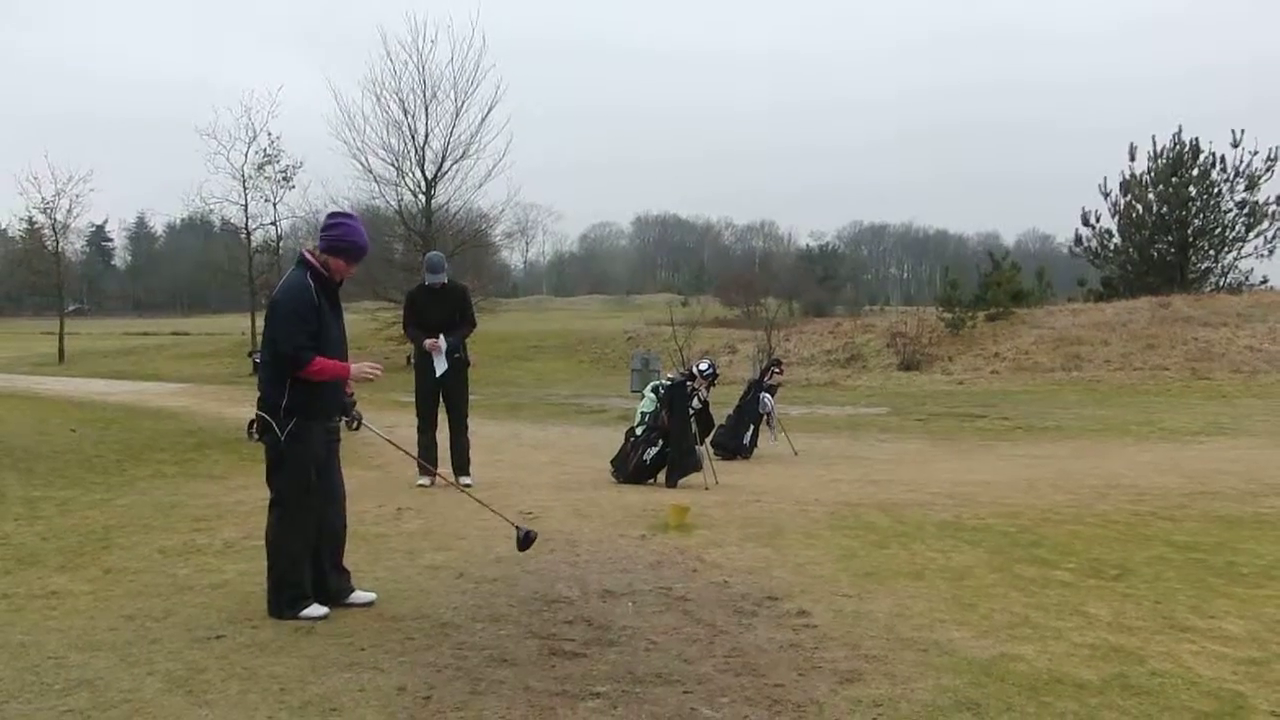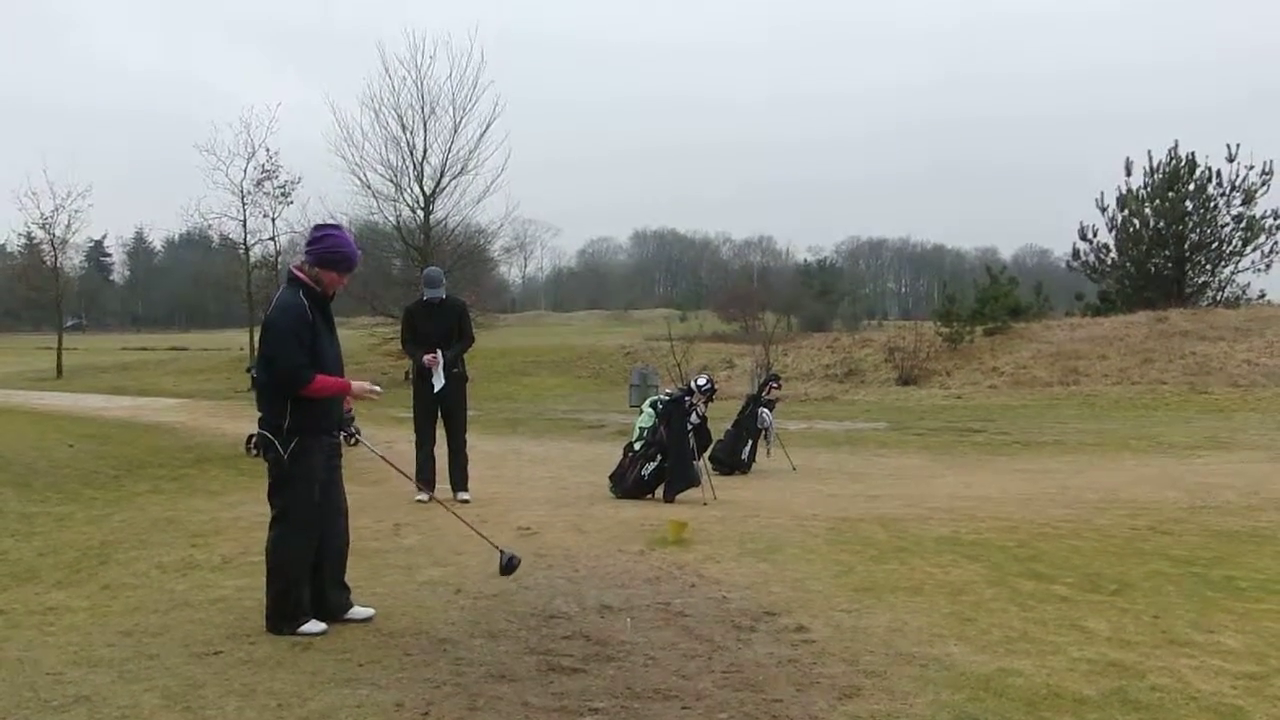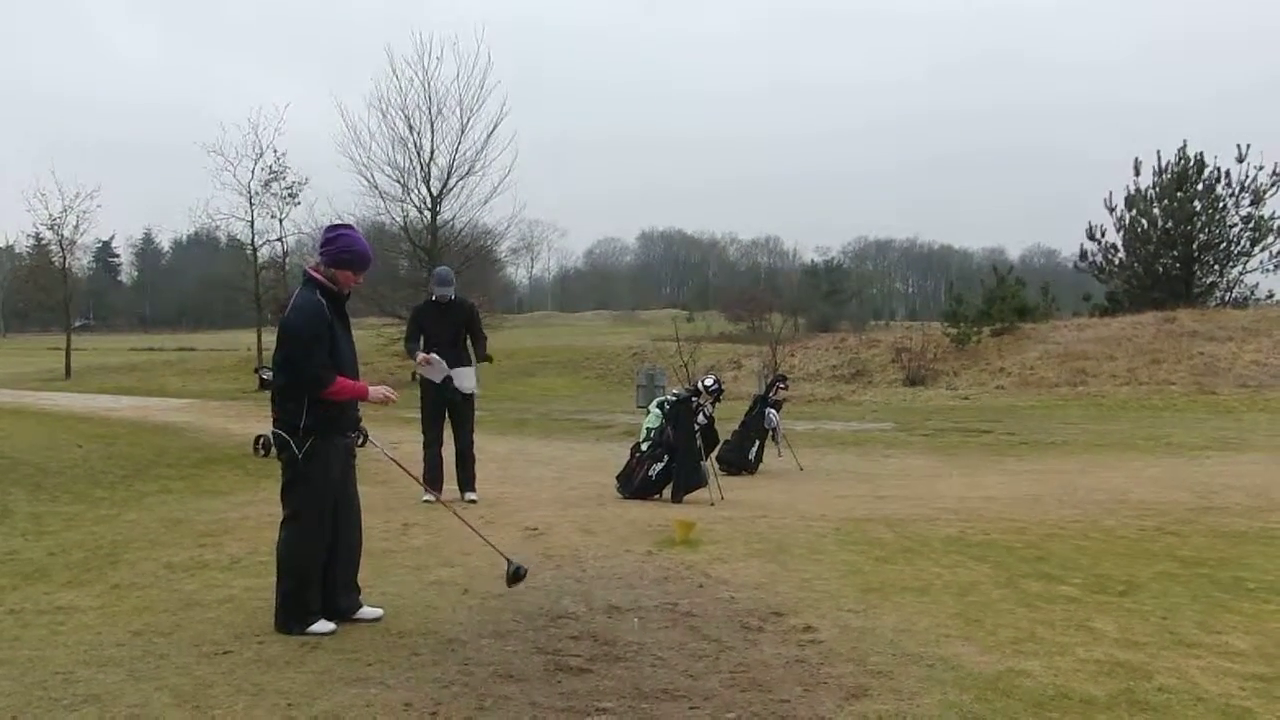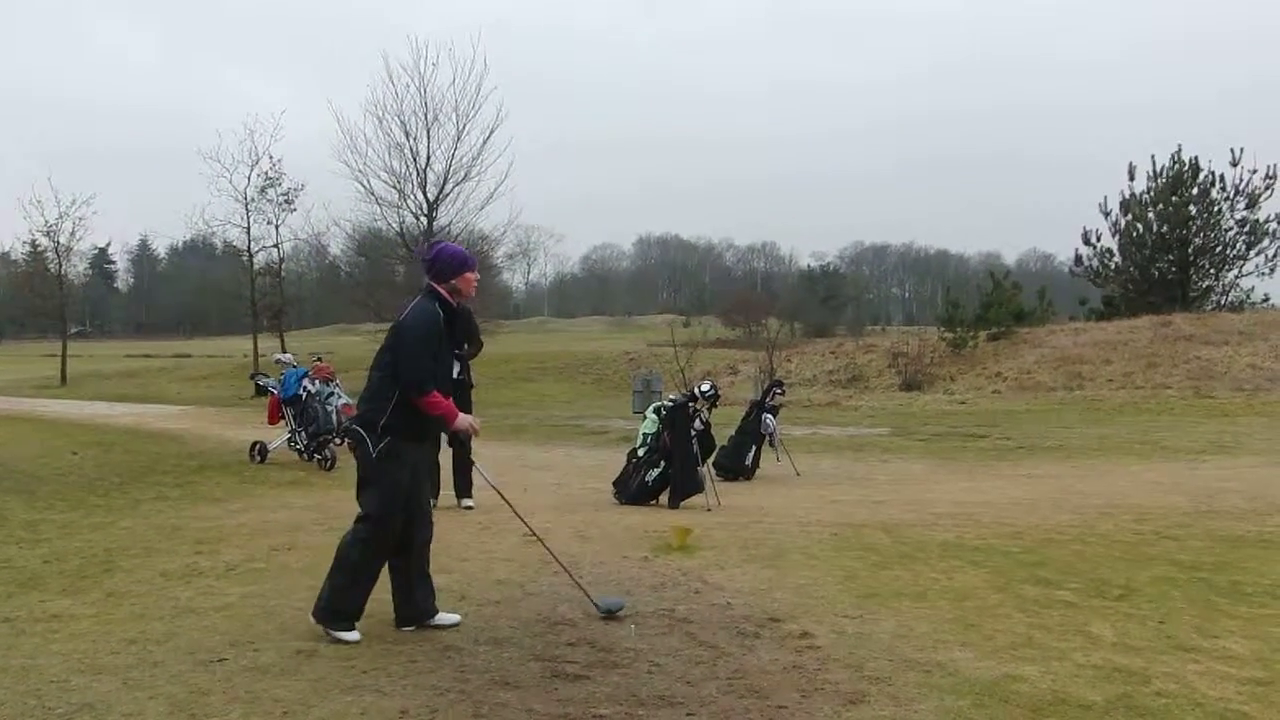
dt=1s
person 1, frame 1
left shoulder: (324, 286)
right shoulder: (296, 290)
right elbow: (296, 358)
left wrist: (341, 392)
right wrist: (347, 372)
left hip: (320, 415)
right hip: (291, 418)
left knee: (329, 503)
right knee: (294, 507)
left ankle: (331, 585)
right ankle: (289, 598)
person 1, frame 2
left shoulder: (316, 302)
right shoulder: (288, 308)
right elbow: (295, 378)
left wrist: (339, 404)
right wrist: (347, 388)
left hip: (320, 432)
right hip: (293, 436)
left knee: (332, 520)
right knee: (295, 524)
left ankle: (331, 601)
right ankle: (286, 614)
person 1, frame 3
left shoulder: (330, 302)
right shoulder: (306, 308)
right elbow: (315, 379)
left wrist: (351, 415)
right wrist: (365, 392)
left hip: (334, 431)
right hip: (307, 435)
left knee: (344, 518)
right knee: (306, 524)
left ankle: (340, 601)
right ankle: (296, 614)
person 1, frame 4
left shoulder: (441, 315)
right shoulder: (422, 318)
right elbow: (415, 386)
left wrist: (450, 419)
right wrist: (453, 416)
left hip: (414, 436)
right hip: (385, 434)
left knee: (415, 525)
right knee: (378, 523)
left ankle: (416, 608)
right ankle: (334, 611)
person 2, frame 1
left shoulder: (460, 291)
right shoulder: (414, 295)
left elbow: (469, 323)
right elbow: (409, 327)
left wrist: (451, 341)
right wrist: (423, 341)
left hip: (455, 359)
right hip: (425, 361)
left knee: (458, 417)
right knee: (426, 418)
left ankle: (462, 471)
right ankle: (426, 471)
person 2, frame 2
left shoulder: (458, 307)
right shoulder: (412, 310)
left elbow: (468, 339)
right elbow: (407, 343)
left wrist: (449, 356)
right wrist: (421, 357)
left hip: (453, 374)
right hip: (423, 377)
left knee: (457, 434)
right knee: (424, 435)
left ankle: (460, 487)
right ankle: (425, 487)
person 2, frame 3
left shoulder: (466, 308)
right shoulder: (421, 310)
left elbow: (479, 337)
right elbow: (410, 340)
left wrist: (481, 354)
right wrist: (417, 354)
right hip: (431, 378)
left knee: (464, 435)
right knee: (431, 435)
left ankle: (468, 487)
right ankle: (432, 487)
person 2, frame 4
left shoulder: (462, 313)
left elbow: (476, 344)
left wrist: (462, 355)
left hip: (458, 381)
left knee: (461, 438)
left ankle: (464, 493)
right ankle: (430, 494)
